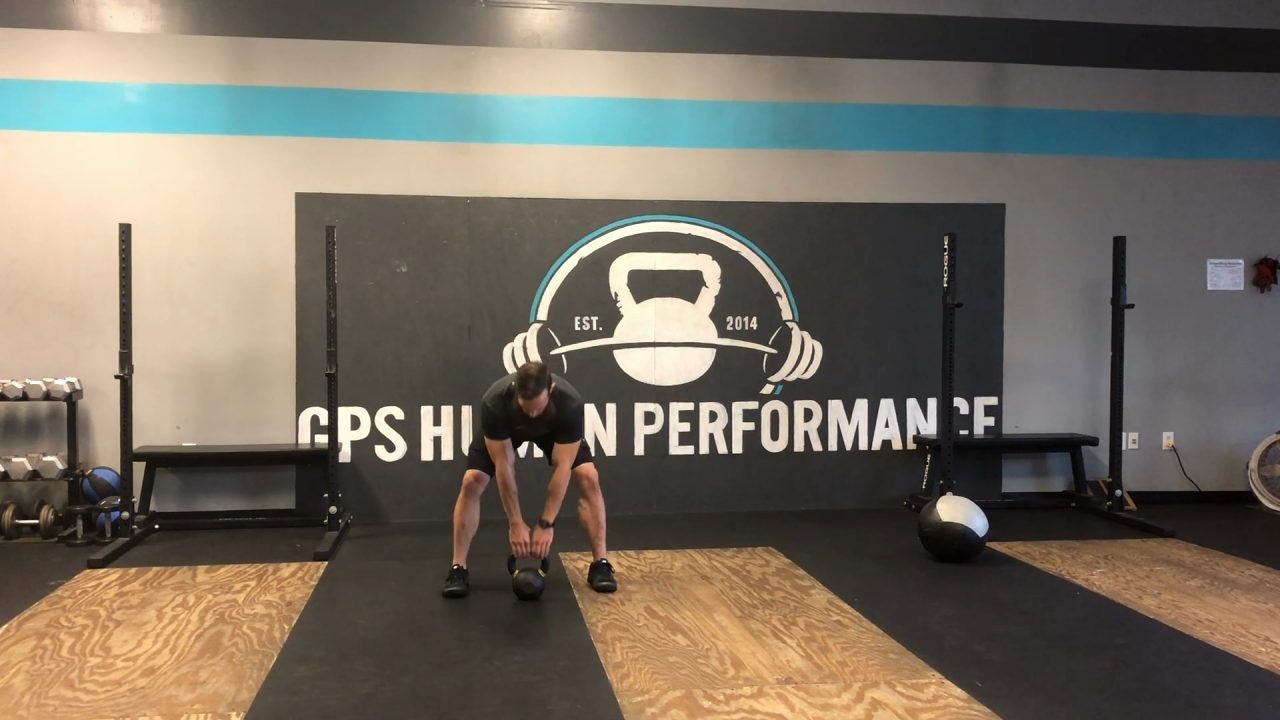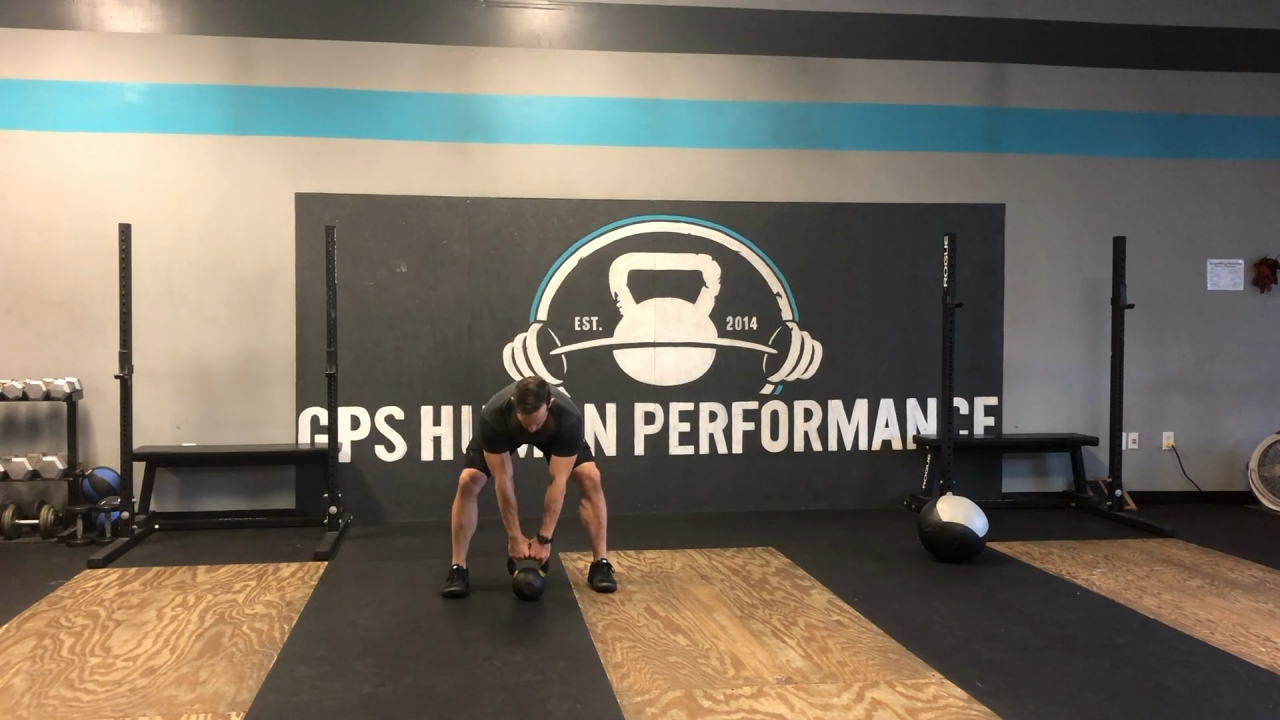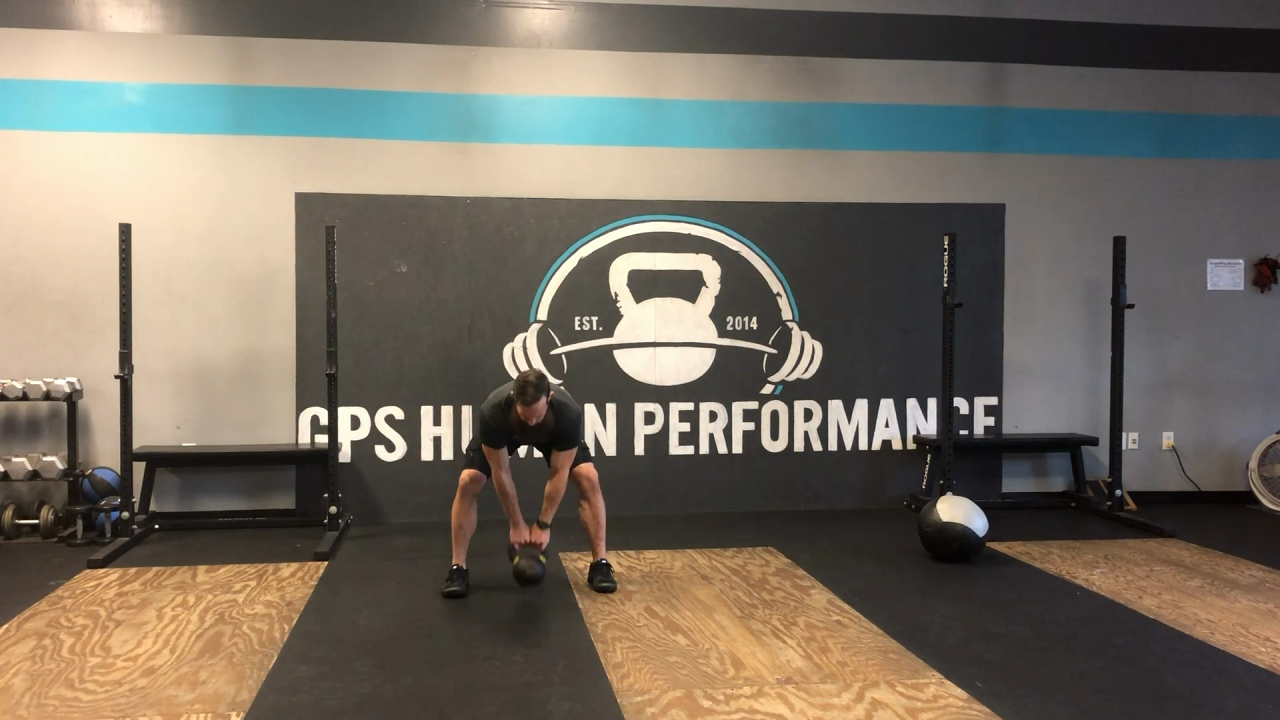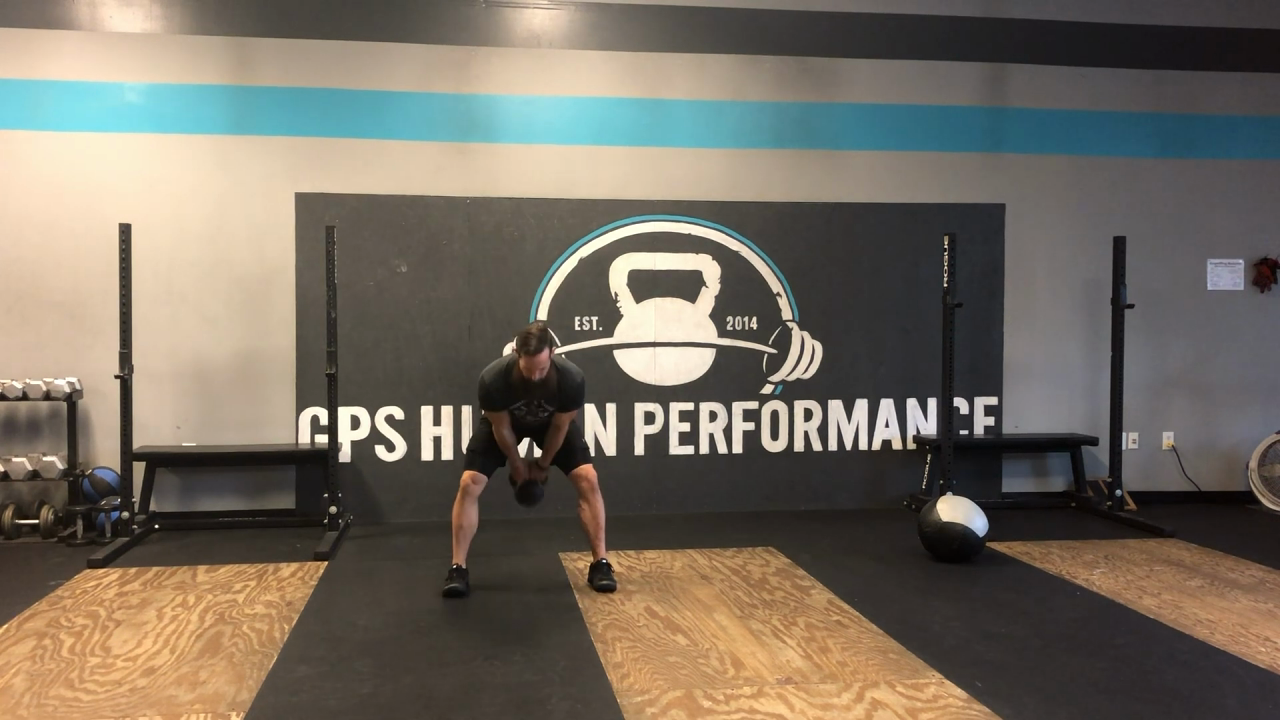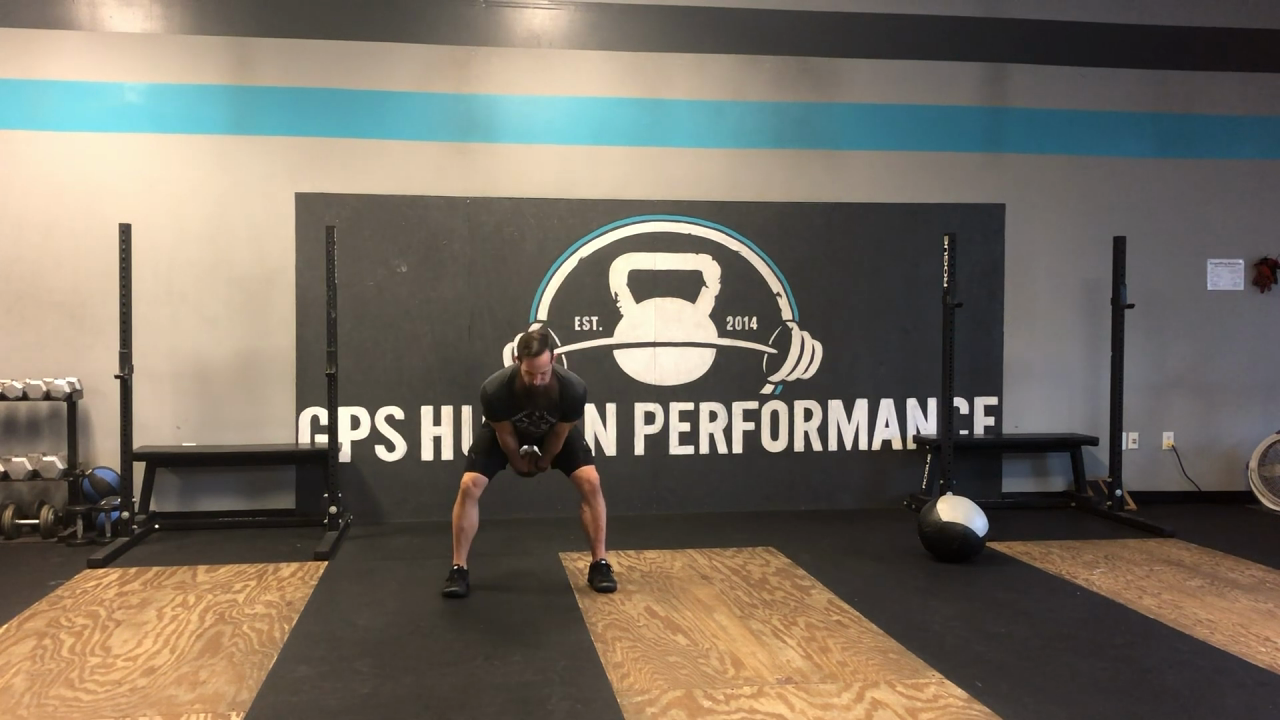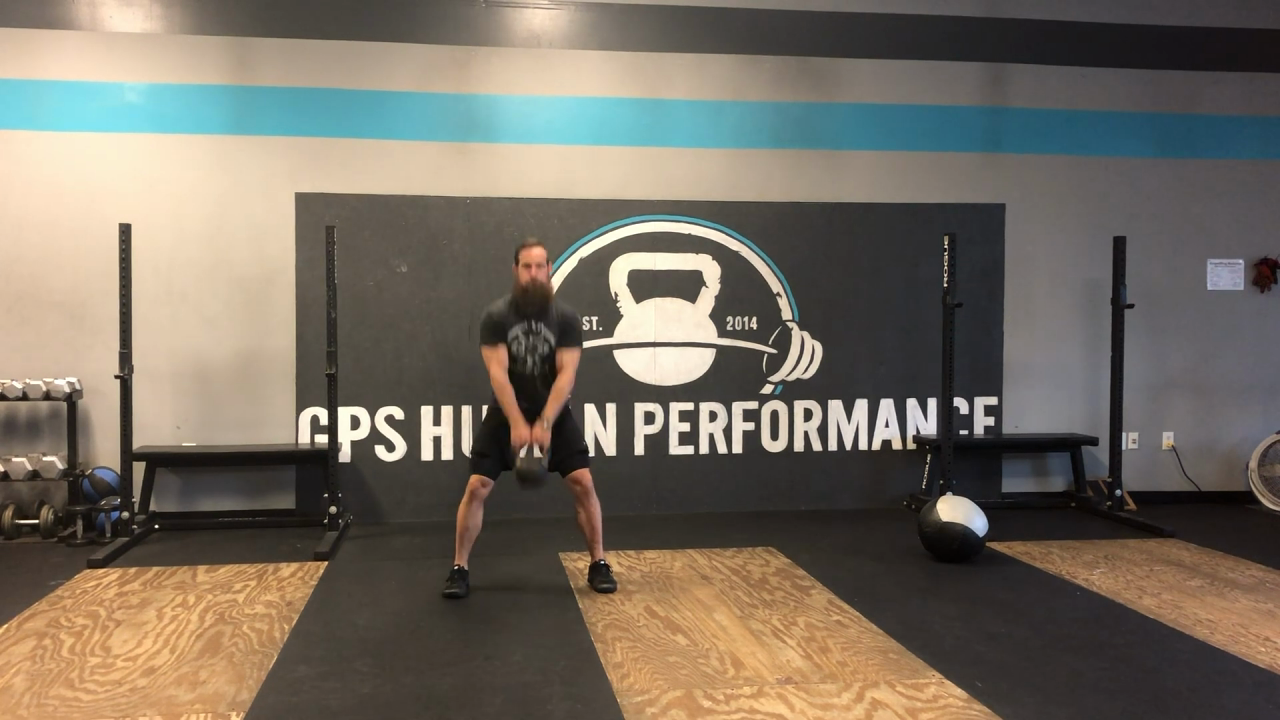
dt=0.3s
person 1, frame 1
left shoulder: (570, 404)
right shoulder: (494, 403)
left elbow: (562, 468)
right elbow: (504, 467)
left wrist: (546, 524)
right wrist: (516, 524)
left hip: (553, 427)
right hip: (507, 426)
left knee: (588, 478)
right knee: (472, 481)
left ankle: (600, 564)
right ankle: (458, 568)
person 1, frame 2
left shoulder: (569, 418)
right shoulder: (493, 416)
left elbow: (558, 482)
right elbow: (503, 480)
left wrist: (544, 539)
right wrist: (515, 537)
left hip: (553, 433)
right hip: (506, 432)
left knee: (590, 478)
right knee: (468, 481)
left ankle: (601, 564)
right ankle: (458, 568)
person 1, frame 3
left shoulder: (568, 413)
right shoulder: (492, 412)
left elbow: (559, 473)
right elbow: (501, 473)
left wrist: (544, 525)
right wrist: (516, 524)
left hip: (551, 435)
right hip: (504, 435)
left knee: (588, 479)
right knee: (469, 483)
left ankle: (600, 565)
right ankle: (458, 570)
person 1, frame 4
left shoulder: (572, 378)
right shoulder: (493, 379)
left elbow: (560, 427)
right elbow: (501, 429)
left wrist: (542, 465)
right wrist: (517, 465)
left hip: (552, 420)
right hip: (504, 420)
left knee: (588, 479)
right knee: (470, 483)
left ankle: (600, 563)
right ankle: (458, 568)
person 1, frame 5
left shoulder: (573, 389)
right shoulder: (495, 390)
left elbow: (560, 434)
right elbow: (506, 436)
left wrist: (543, 461)
right wrist: (519, 462)
left hip: (553, 431)
right hip: (506, 430)
left knee: (590, 482)
right knee: (470, 486)
left ankle: (600, 565)
right ankle: (458, 570)
person 1, frame 6
left shoulder: (565, 317)
right shoulder: (496, 315)
left elbow: (566, 375)
right elbow: (498, 373)
left wrist: (545, 424)
right wrist: (517, 423)
left hip: (554, 411)
right hip: (506, 411)
left knee: (583, 483)
right knee: (477, 487)
left ankle: (598, 564)
right ankle: (460, 568)
